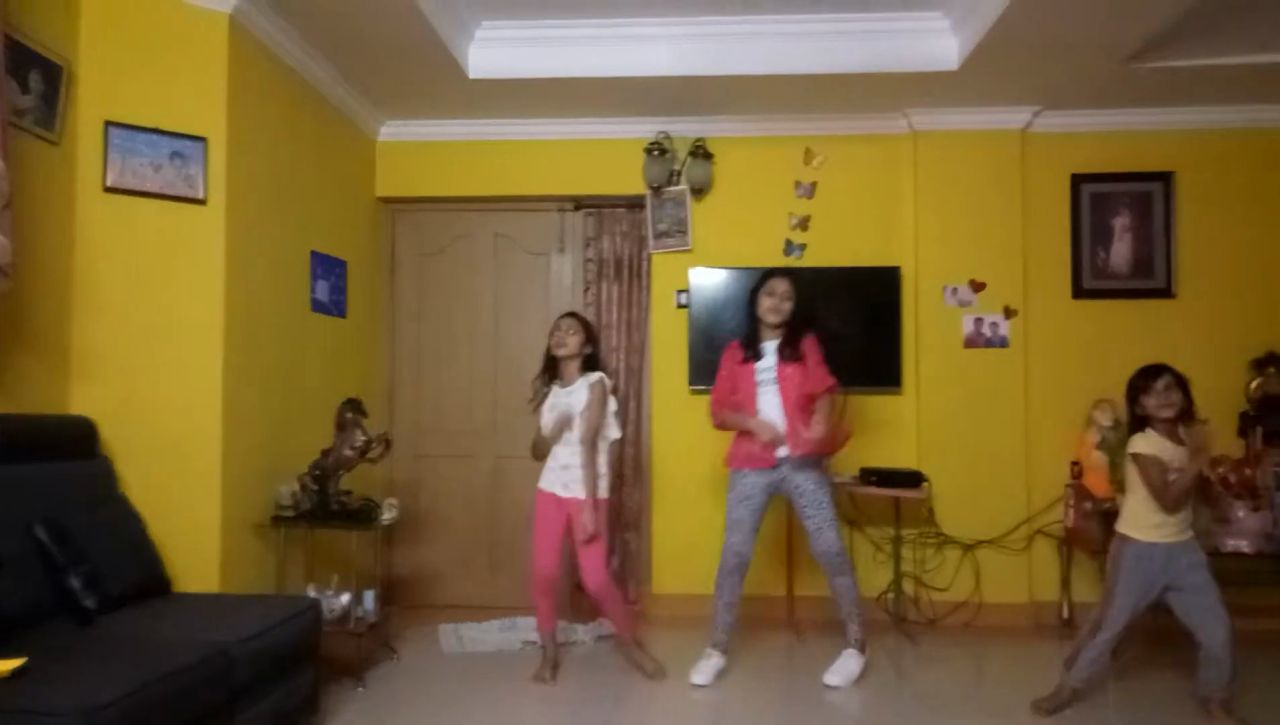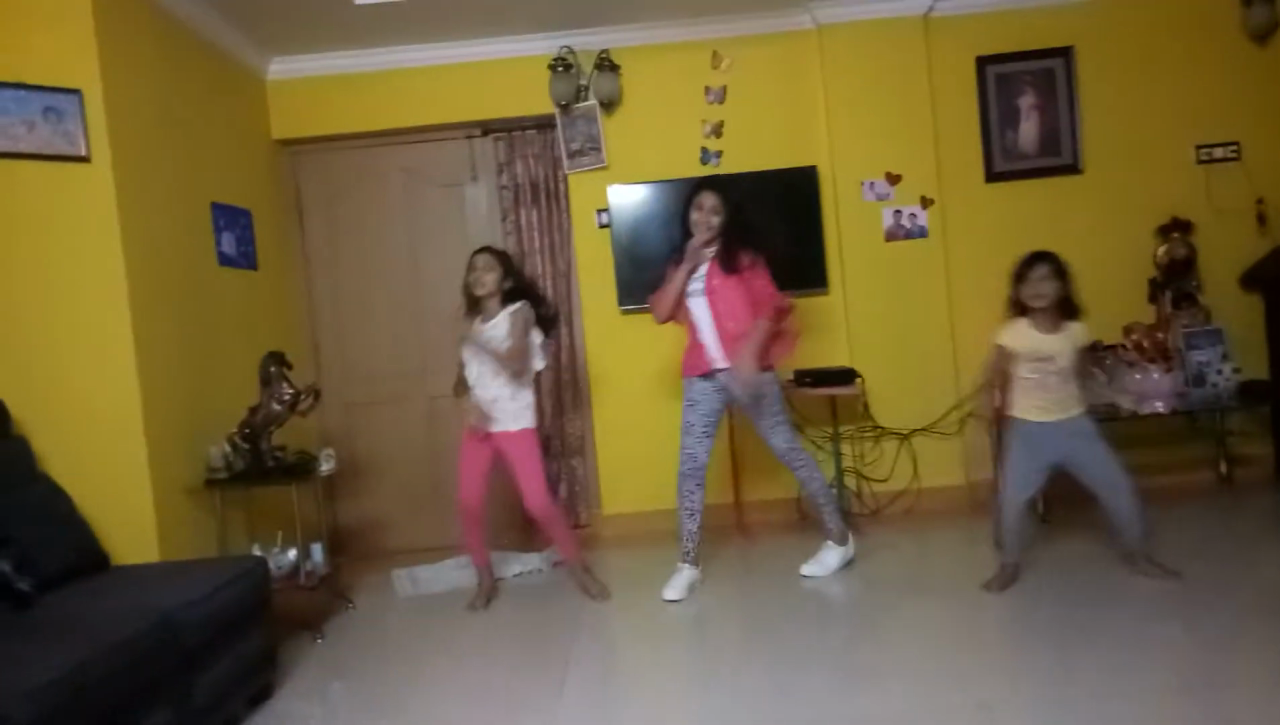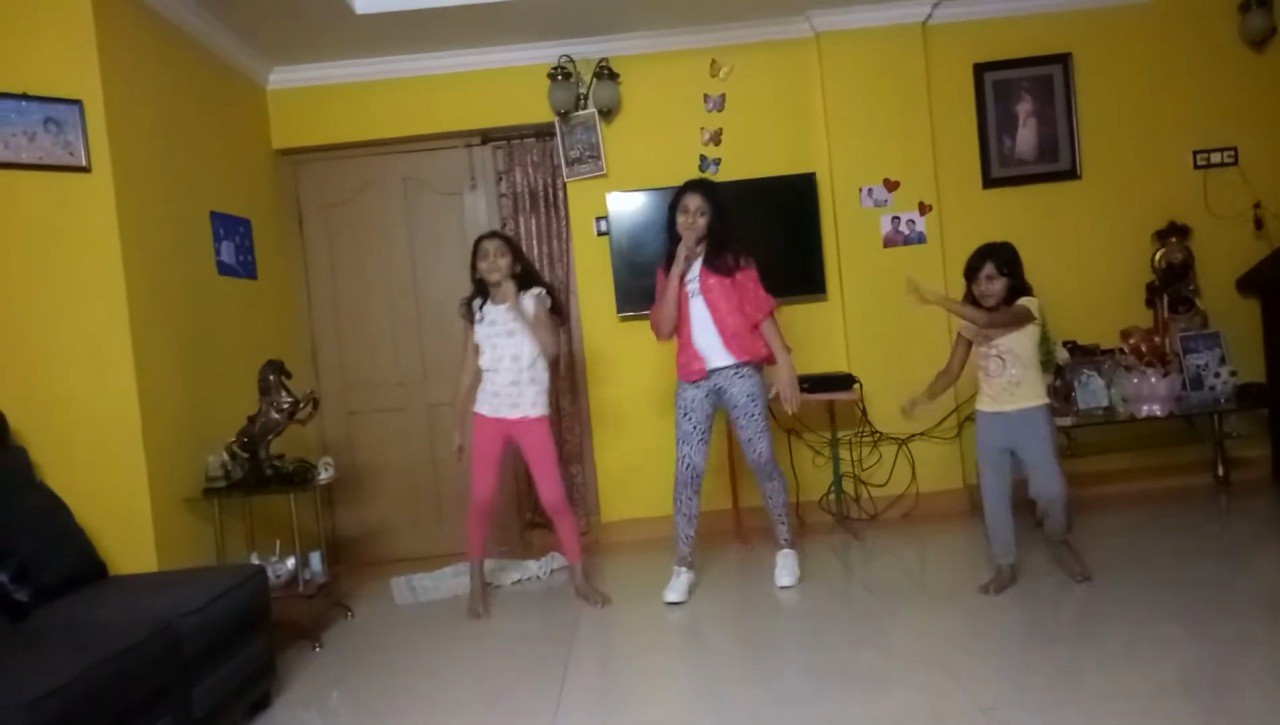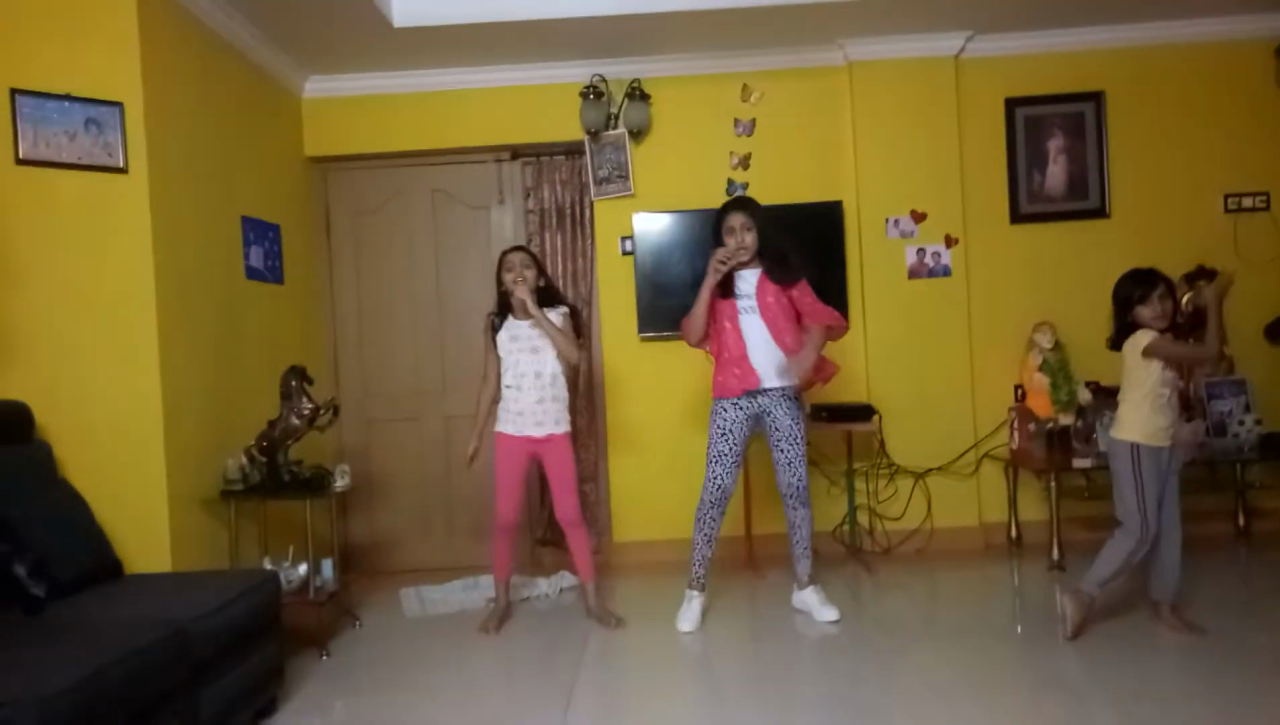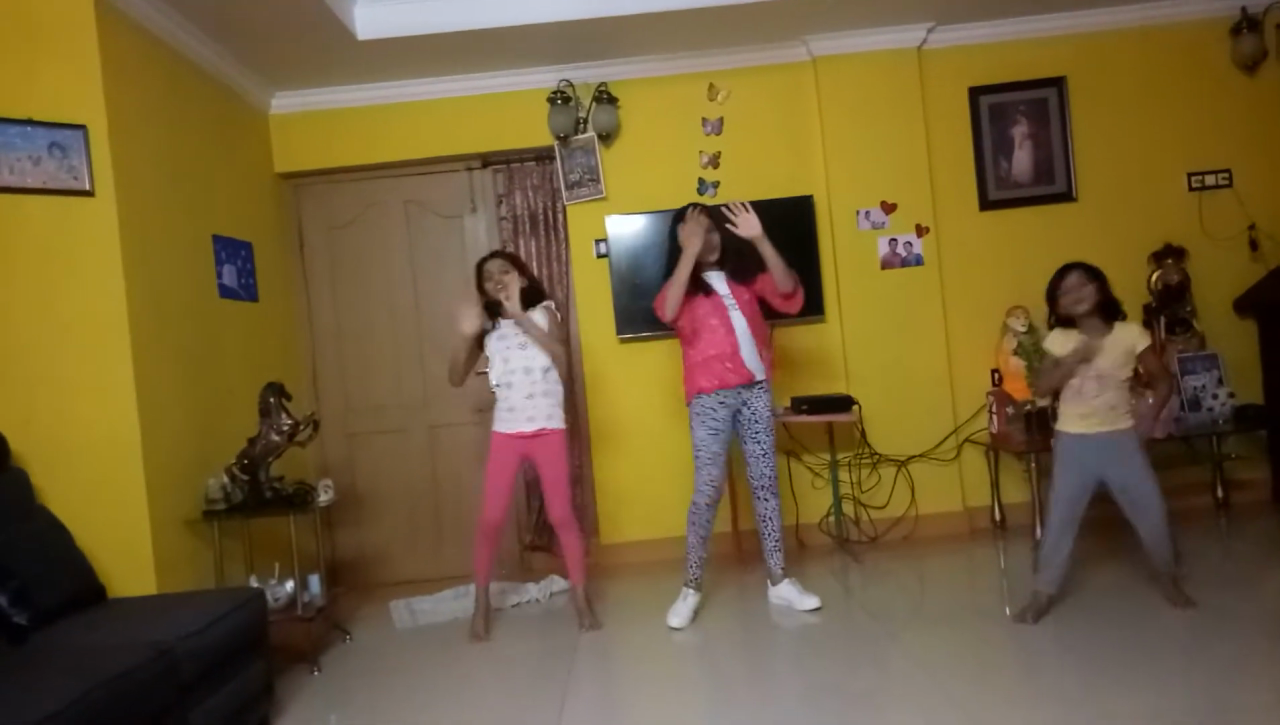
dt=1s
person 1, frame 1
left shoulder: (804, 345)
right shoulder: (736, 352)
left elbow: (820, 392)
right elbow: (718, 412)
left wrist: (820, 422)
right wrist: (753, 424)
left hip: (802, 461)
right hip: (751, 465)
left knee: (830, 550)
right knee: (735, 556)
left ankle: (854, 646)
right ankle: (716, 651)
person 1, frame 2
left shoulder: (741, 257)
right shoulder: (683, 263)
left elbow: (768, 308)
right elbow: (661, 312)
left wrist: (752, 359)
right wrist: (687, 265)
left hip: (748, 370)
right hip: (702, 376)
left knee: (789, 451)
right knee: (691, 466)
left ankle: (838, 538)
right ankle: (687, 565)
person 1, frame 3
left shoulder: (732, 259)
right shoulder: (668, 269)
left elbow: (759, 311)
right elbow: (663, 329)
left wrist: (784, 361)
right wrist: (677, 270)
left hip: (739, 371)
right hip: (693, 379)
left knee: (761, 460)
right knee: (688, 470)
left ankle: (785, 548)
right ankle: (683, 567)
person 1, frame 4
left shoulder: (784, 276)
right shoulder: (718, 280)
left elbow: (829, 323)
right elbow: (692, 336)
left wrist: (809, 350)
right wrist: (710, 282)
left hip: (783, 393)
right hip: (733, 397)
left knee: (795, 488)
right knee: (716, 489)
left ankle: (804, 586)
right ankle: (695, 591)
person 1, frame 5
left shoulder: (743, 274)
right shoulder: (685, 282)
left elbow: (788, 291)
right elbow: (667, 312)
left wrist: (758, 239)
right wrist: (692, 251)
left hip: (755, 388)
right hip: (711, 395)
left knee: (765, 482)
right knee: (707, 488)
left ankle: (778, 580)
right ankle: (691, 588)
person 2, frame 1
left shoulder: (596, 384)
right shoulder: (548, 391)
left elbow: (590, 442)
right elbow: (537, 452)
left wrist: (589, 507)
right wrist: (551, 434)
left hip: (589, 494)
right hip: (550, 492)
left knee: (596, 581)
right knee: (544, 574)
left ankle: (631, 645)
right ankle: (549, 652)
person 2, frame 2
left shoulder: (518, 314)
right shoulder: (471, 323)
left elbow: (516, 366)
right elbow: (461, 383)
left wrist: (479, 342)
right wrist: (468, 402)
left hip: (517, 425)
right hip: (480, 427)
left knee: (539, 505)
right knee: (468, 505)
left ankle: (579, 570)
right ankle: (485, 580)
person 2, frame 3
left shoulder: (535, 298)
right shoulder: (475, 311)
left elbow: (551, 348)
right elbow: (469, 370)
left wrist: (517, 306)
right wrist: (459, 424)
left hip: (532, 415)
right hip: (488, 417)
left knee: (554, 498)
right knee: (481, 501)
left ankle: (579, 578)
right ankle: (476, 583)
person 2, frame 4
left shoulder: (557, 316)
right shoulder: (496, 326)
left elbow: (574, 356)
right elbow: (490, 384)
left wrist: (537, 314)
right wrist: (475, 434)
left hip: (555, 431)
right hip: (510, 433)
left knee: (569, 514)
right knee: (506, 518)
left ankle: (592, 598)
right ankle: (501, 600)
person 2, frame 5
left shoulder: (543, 313)
right shoulder: (487, 328)
left elbow: (561, 356)
right elbow: (456, 378)
left wrist: (520, 313)
right wrist: (466, 336)
left hip: (548, 429)
right hip: (505, 432)
left knee: (562, 515)
right knee: (490, 518)
left ankle: (581, 597)
right ankle: (481, 603)
person 3, frame 1
left shoulder: (1189, 440)
right shoulder: (1144, 444)
left elbow: (1192, 493)
right elbow: (1169, 501)
right wrist: (1197, 460)
left hip: (1182, 548)
right hip: (1138, 547)
left knee: (1216, 627)
right knee: (1111, 622)
right ankle: (1069, 686)
person 3, frame 2
left shoulder: (1074, 330)
right shoulder: (1012, 334)
left elbow: (1078, 375)
right elbow: (1000, 384)
right wrist: (998, 427)
left hip: (1073, 423)
right hip: (1029, 427)
left knee: (1119, 487)
right knee: (1013, 498)
left ankle: (1138, 554)
right ankle: (1009, 563)
person 3, frame 3
left shoulder: (1026, 308)
right shoulder: (970, 323)
left elbow: (989, 321)
right elbow: (952, 370)
left wrist: (938, 300)
right wrist: (924, 397)
left hip: (1030, 413)
right hip: (990, 417)
left knee: (1050, 487)
right knee: (994, 495)
left ankle: (1059, 541)
right ankle: (1004, 565)
person 3, frame 4
left shoulder: (1158, 344)
right shoulder: (1143, 340)
right elbow: (1209, 352)
right wrist: (1213, 302)
left hip: (1162, 449)
right hip: (1136, 448)
left knee: (1170, 531)
right knee: (1140, 530)
left ankle: (1165, 604)
right ankle: (1083, 593)
person 3, frame 5
left shoulder: (1130, 333)
right shoulder: (1059, 339)
left elbow: (1163, 379)
right elbow: (1041, 387)
right wrist: (1075, 358)
left hip: (1120, 439)
right hip: (1073, 441)
left knee: (1152, 514)
right knee: (1061, 520)
left ankle: (1168, 578)
right ankle: (1043, 592)
